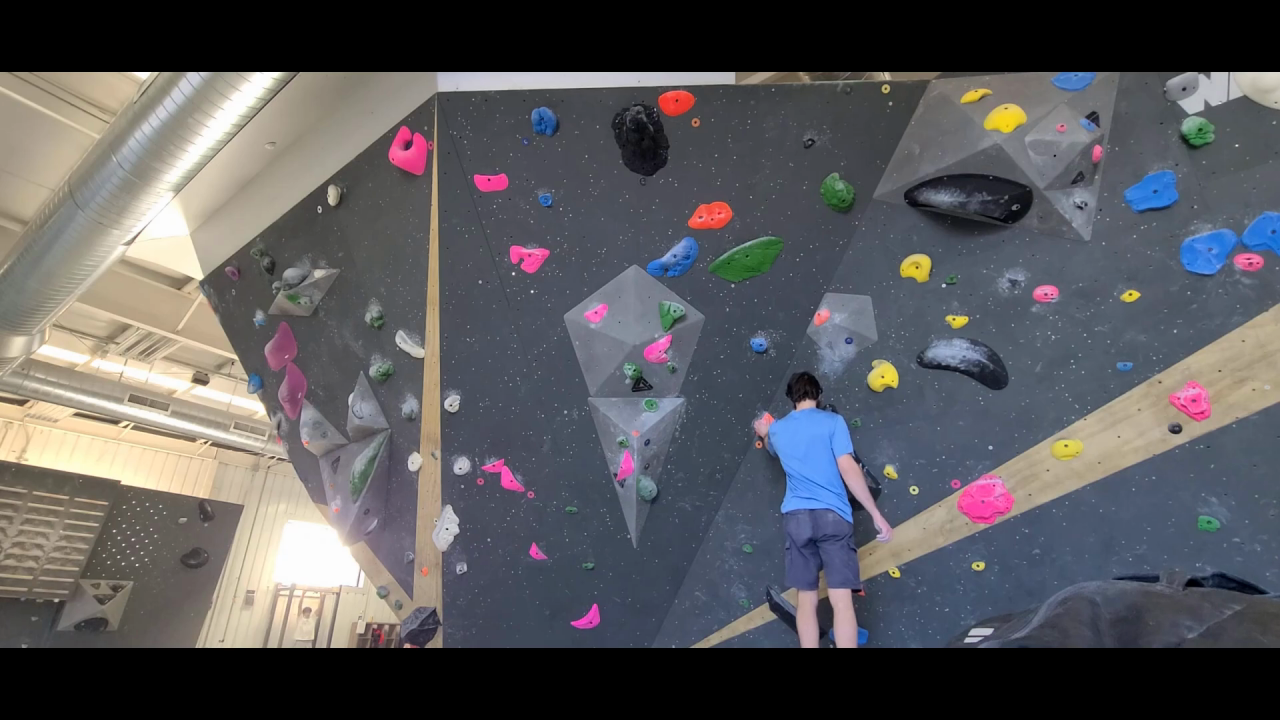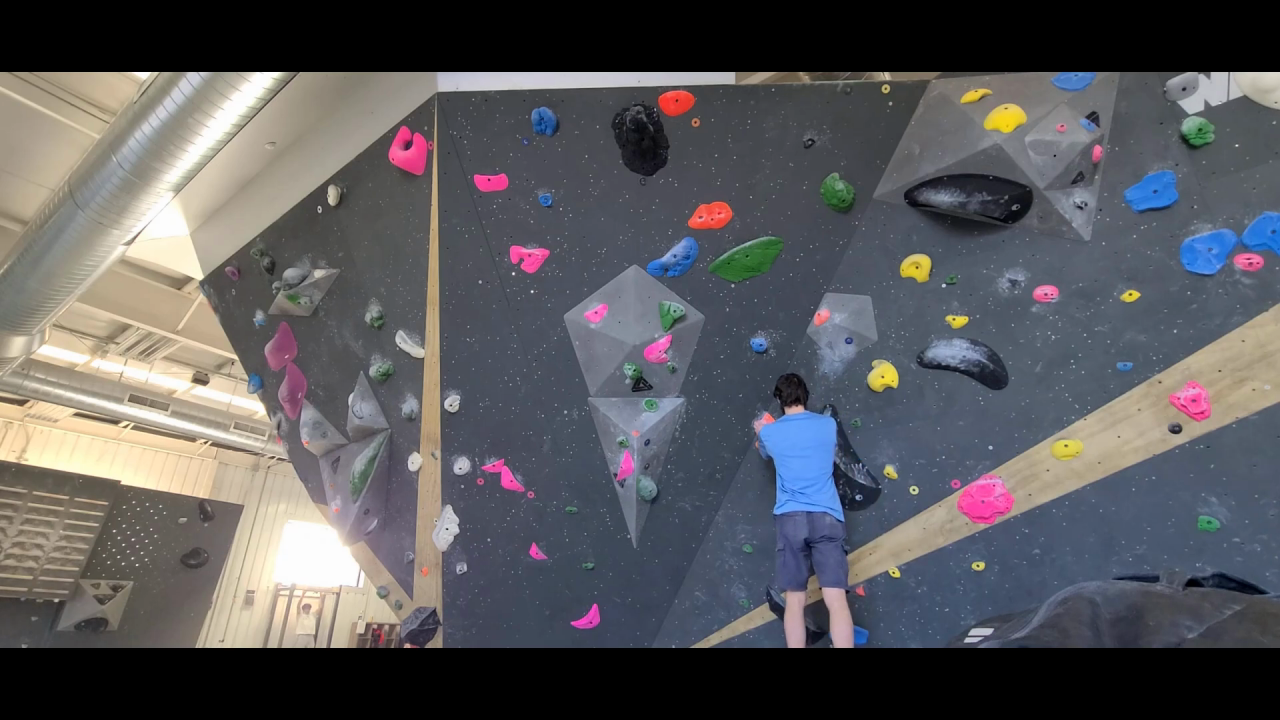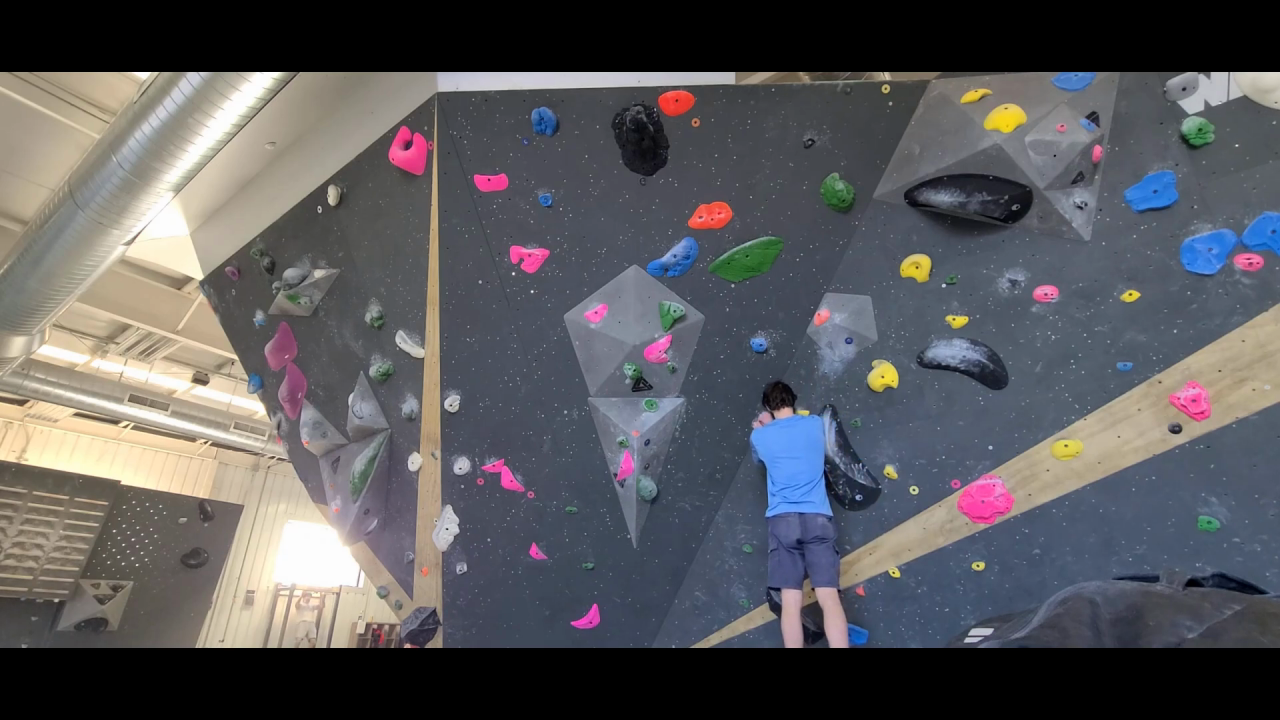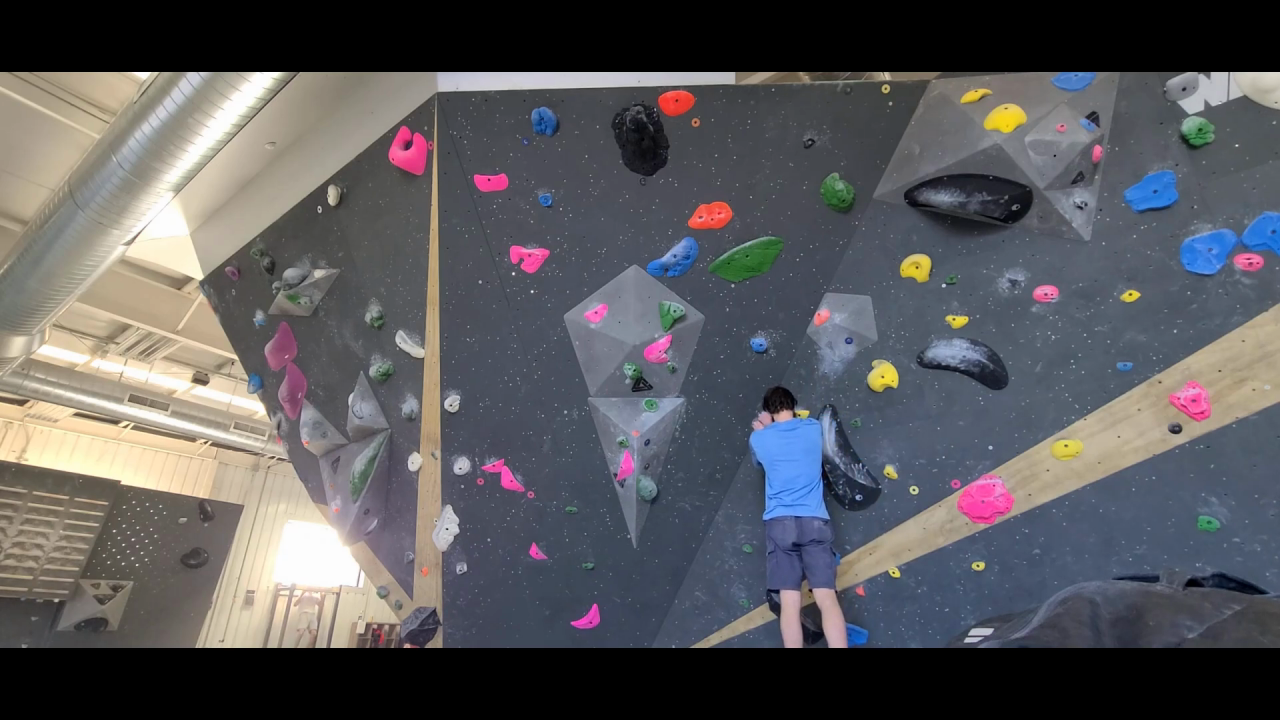
dt=0.5s
person 1, frame 1
left shoulder: (777, 429)
right shoulder: (832, 421)
right elbow: (847, 469)
right wrist: (876, 515)
left hip: (796, 517)
right hip: (832, 516)
left knee: (806, 600)
right knee: (841, 600)
person 1, frame 2
left shoulder: (769, 432)
right shoulder: (828, 425)
left hip: (790, 519)
right hip: (827, 518)
left knee: (794, 601)
right knee: (836, 599)
person 1, frame 3
left shoulder: (759, 436)
right shoulder: (815, 424)
left hip: (783, 520)
right hip: (818, 518)
left knee: (791, 601)
right knee: (829, 598)
person 1, frame 4
left shoulder: (758, 438)
right shoulder: (813, 428)
left hip: (780, 523)
right hip: (815, 521)
left knee: (789, 602)
right knee: (827, 599)
